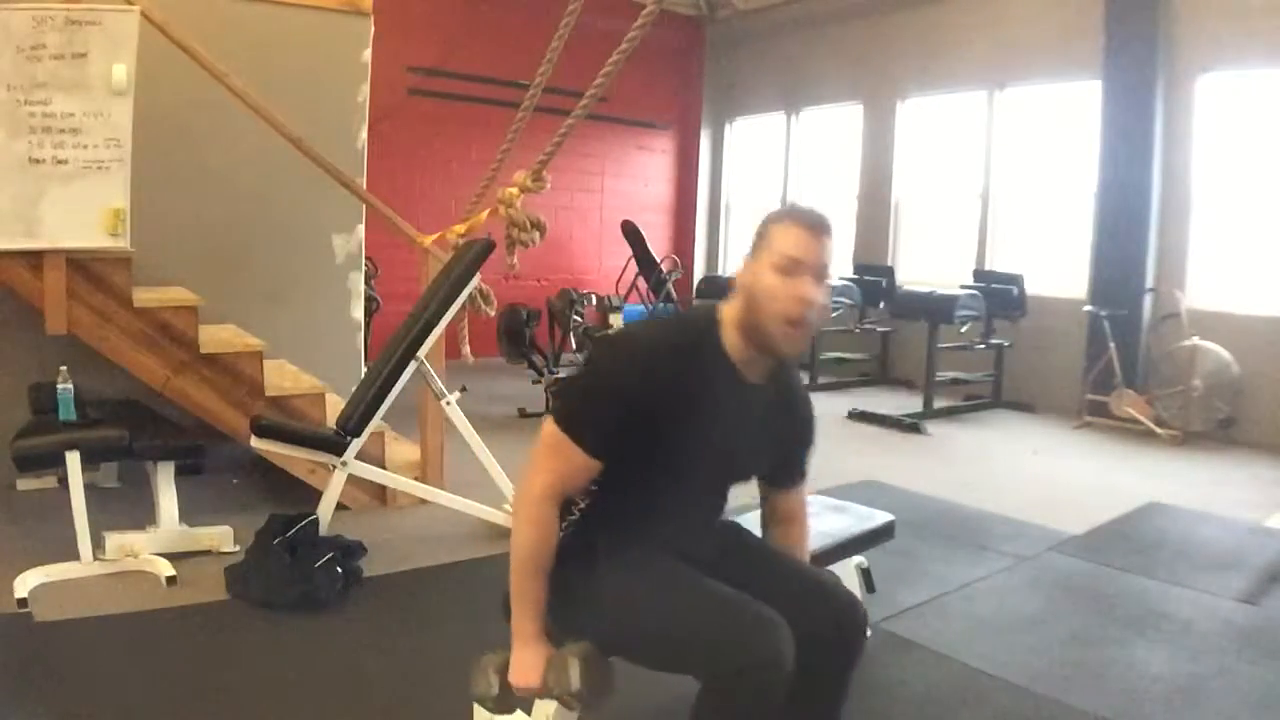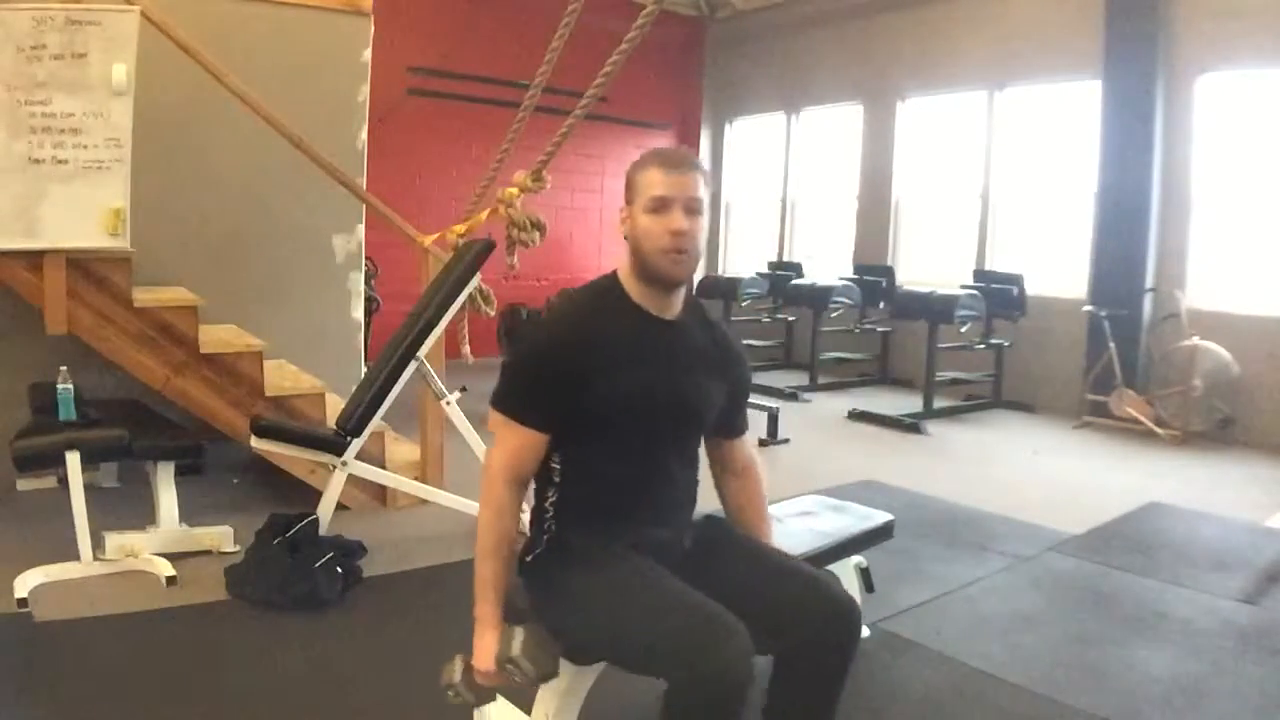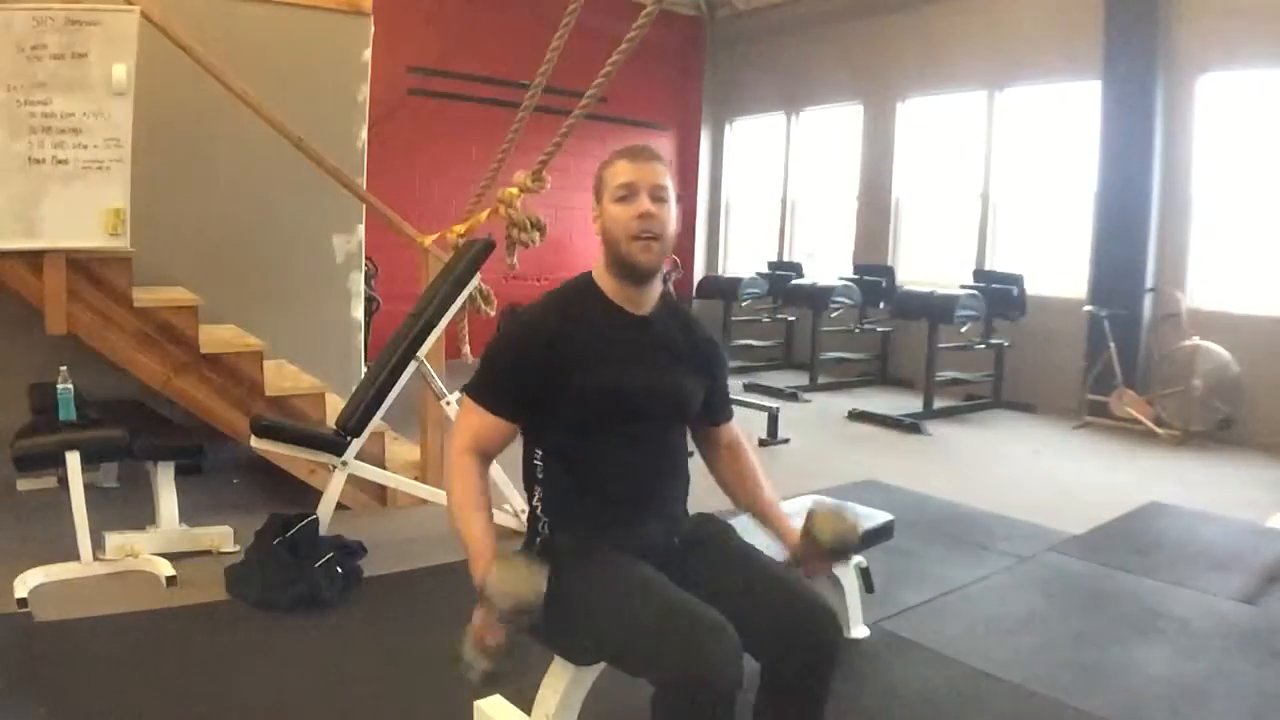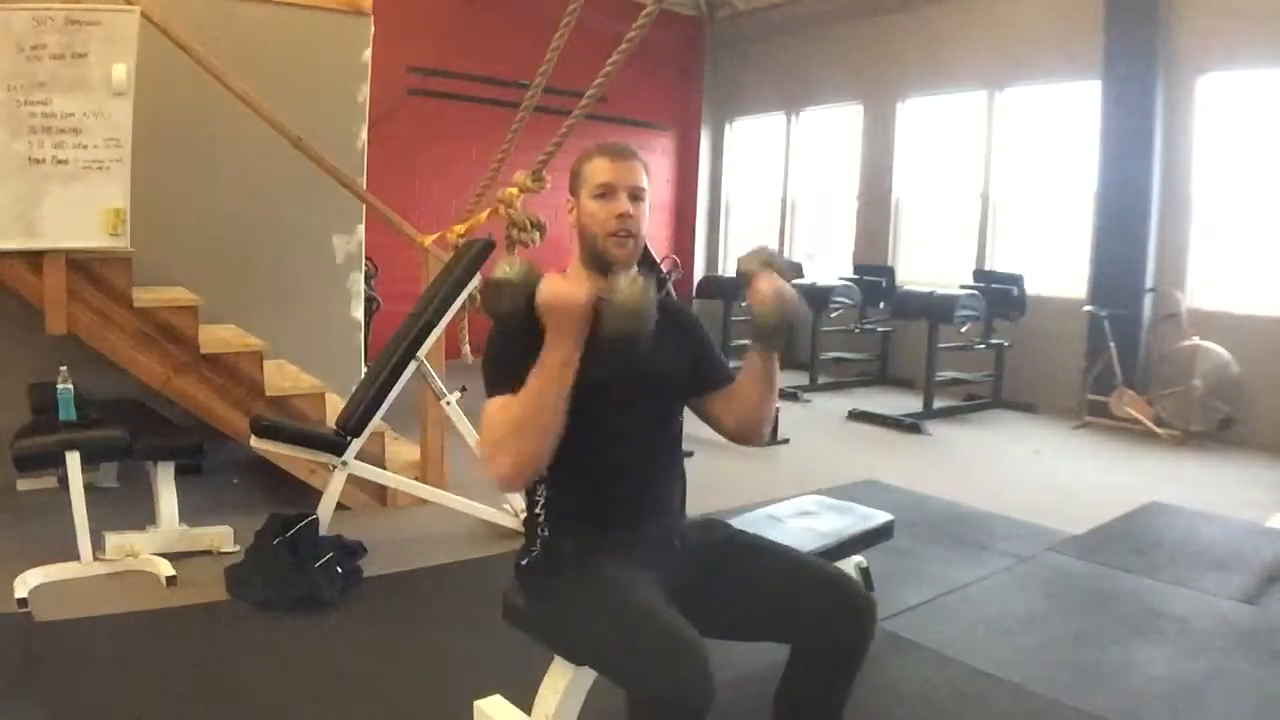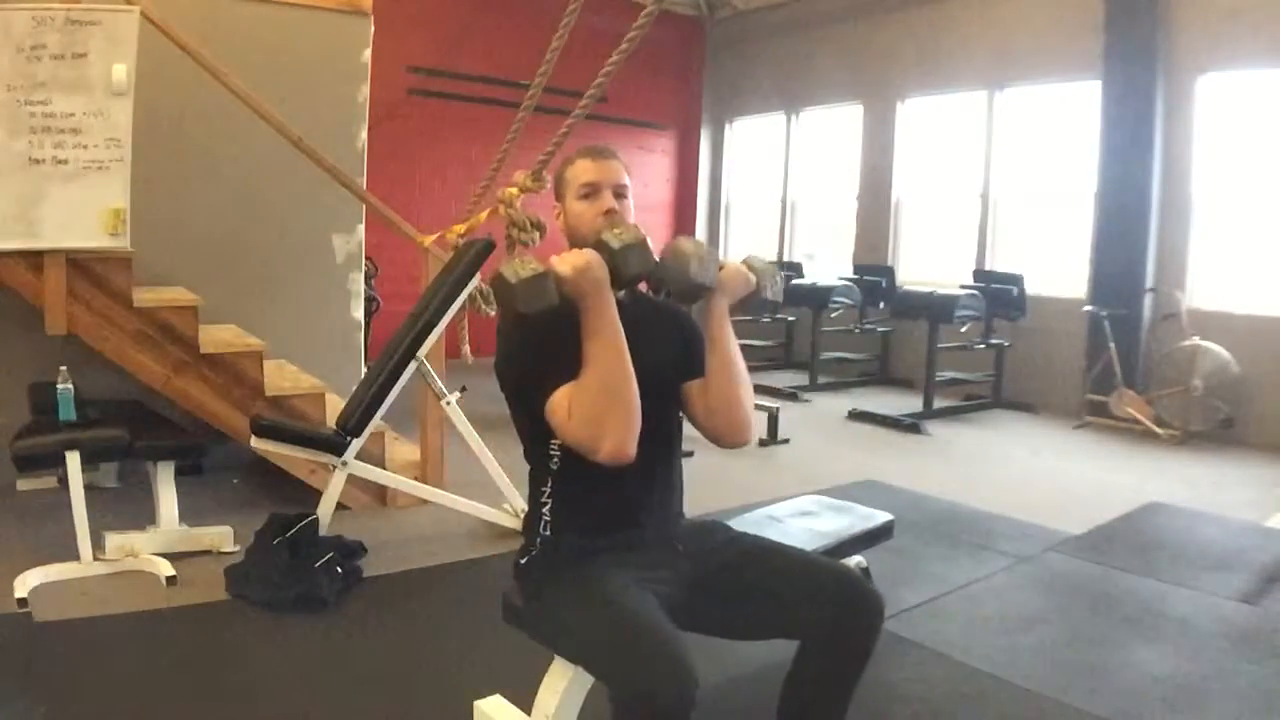
dt=0.4s
person 1, frame 1
left shoulder: (788, 402)
right shoulder: (648, 358)
left elbow: (785, 516)
right elbow: (542, 491)
right wrist: (529, 639)
right hip: (595, 560)
left knee: (836, 618)
right knee: (754, 645)
person 1, frame 2
left shoulder: (717, 348)
right shoulder: (565, 334)
left elbow: (735, 466)
right elbow: (504, 478)
left wrist: (766, 580)
right wrist: (489, 622)
left hip: (681, 541)
right hip: (579, 557)
left knee: (829, 617)
right knee: (717, 652)
person 1, frame 3
left shoulder: (692, 338)
right shoulder: (544, 329)
left elbow: (720, 440)
right elbow: (467, 452)
left wrist: (784, 529)
right wrist: (488, 580)
left hip: (676, 536)
right hip: (578, 551)
left knee: (812, 628)
right knee: (707, 654)
person 1, frame 4
left shoulder: (672, 321)
right shoulder: (528, 324)
left elbow: (745, 425)
right elbow: (507, 467)
left wrist: (766, 338)
right wrist: (563, 336)
left hip: (675, 539)
right hip: (576, 558)
left knee: (843, 608)
person 1, frame 5
left shoulder: (665, 319)
right shoulder: (533, 324)
left elbow: (733, 428)
right elbow: (612, 441)
left wrist: (716, 306)
right wrist: (596, 303)
left hip: (673, 539)
right hip: (577, 559)
left knee: (850, 605)
